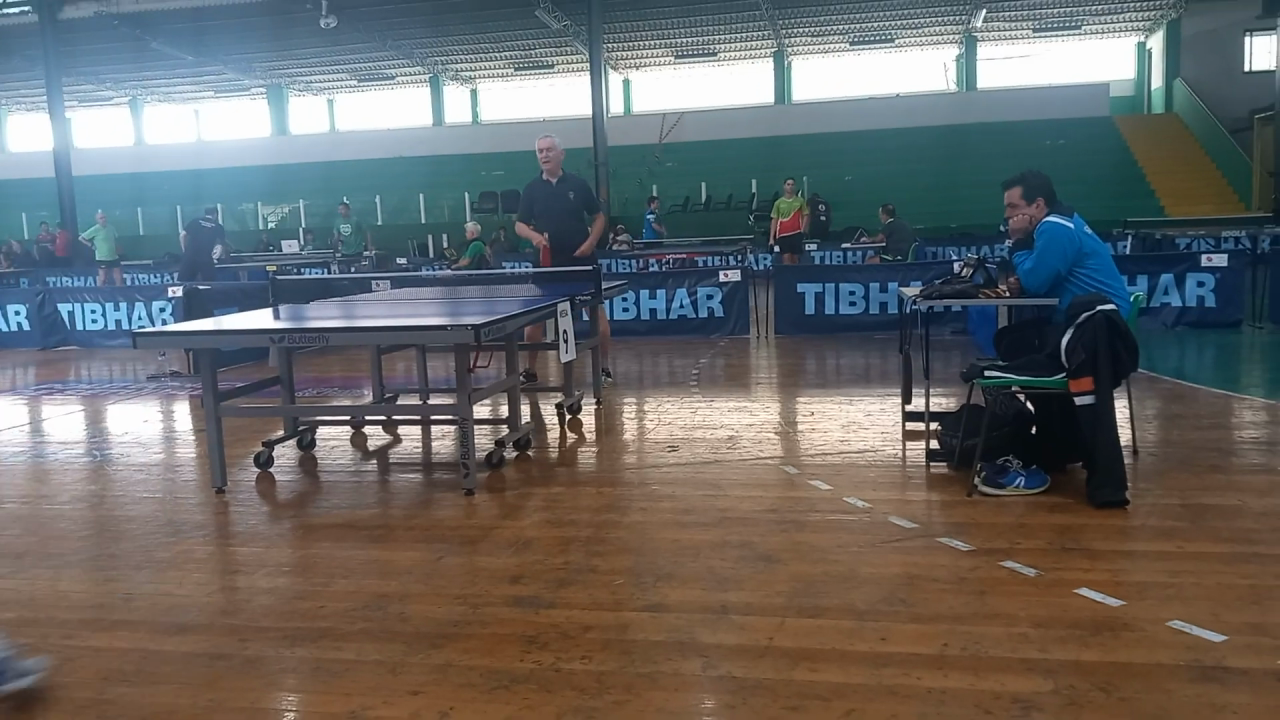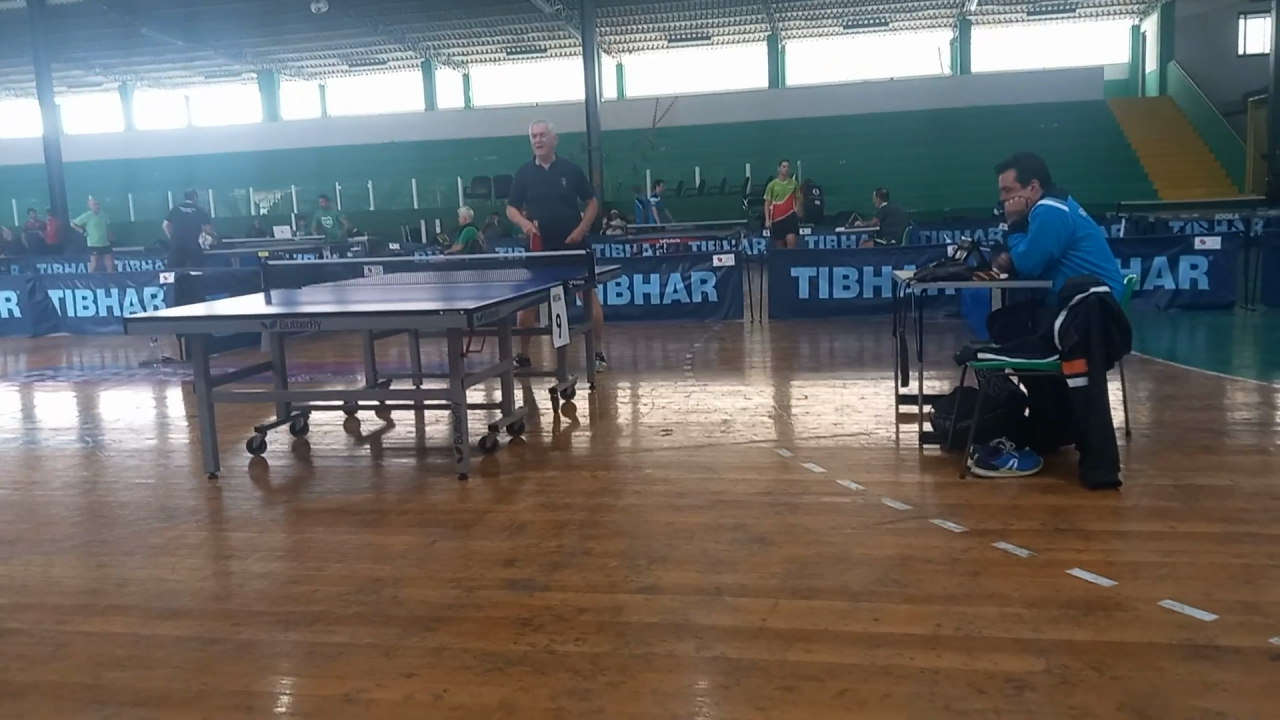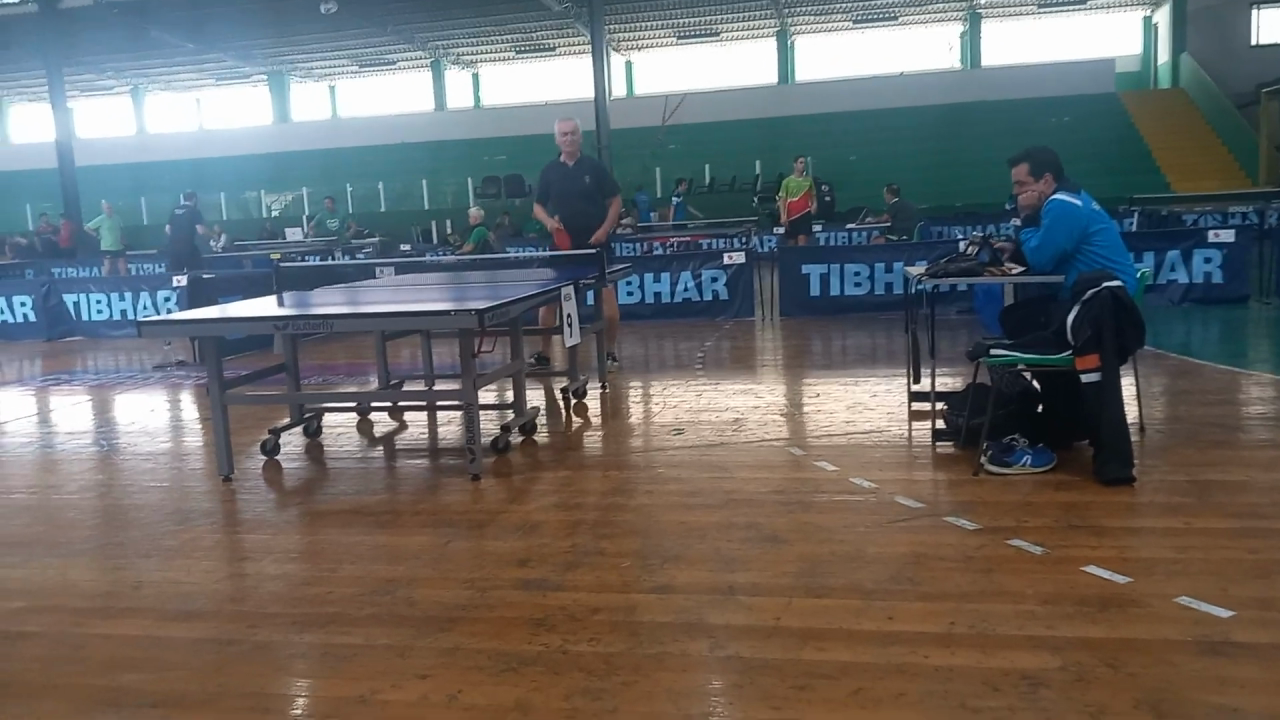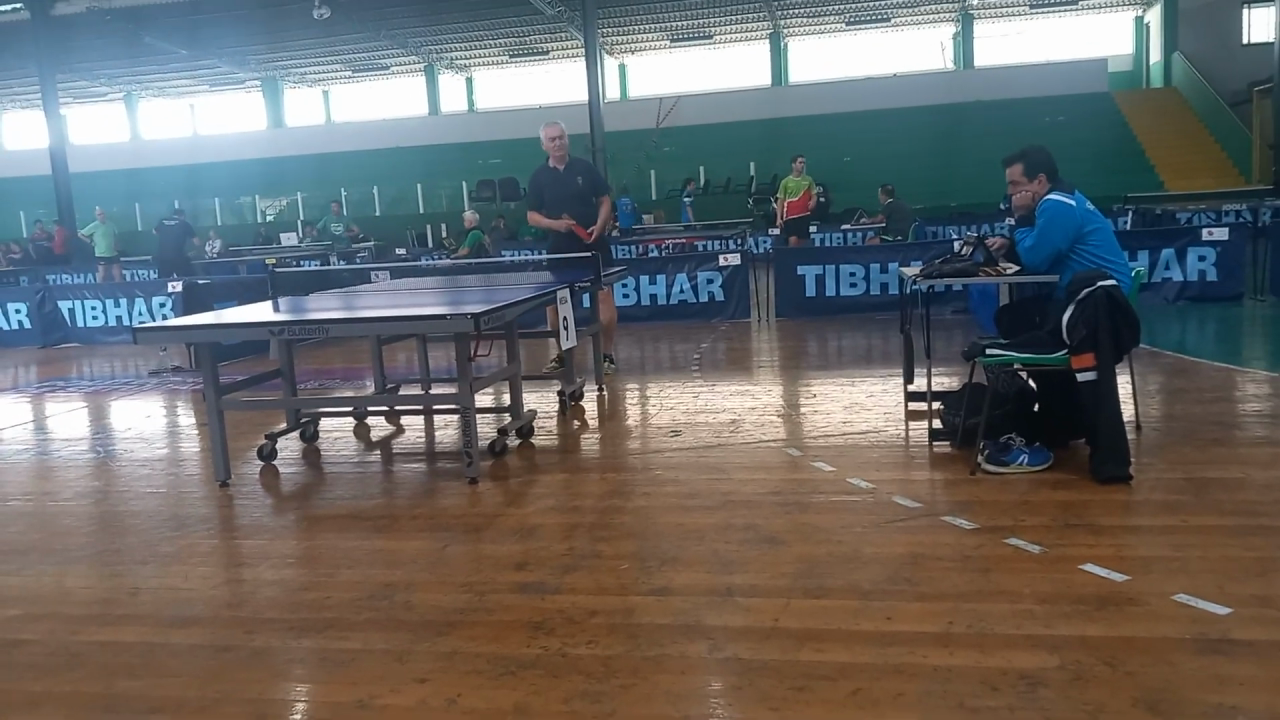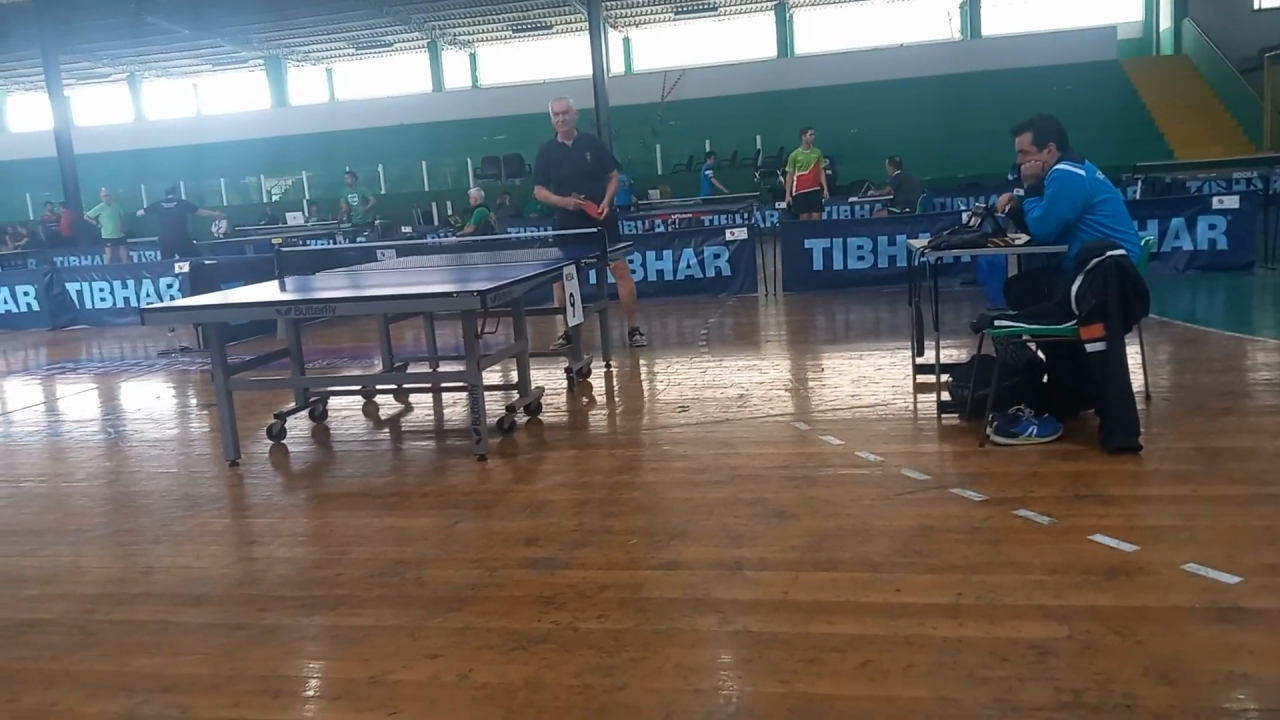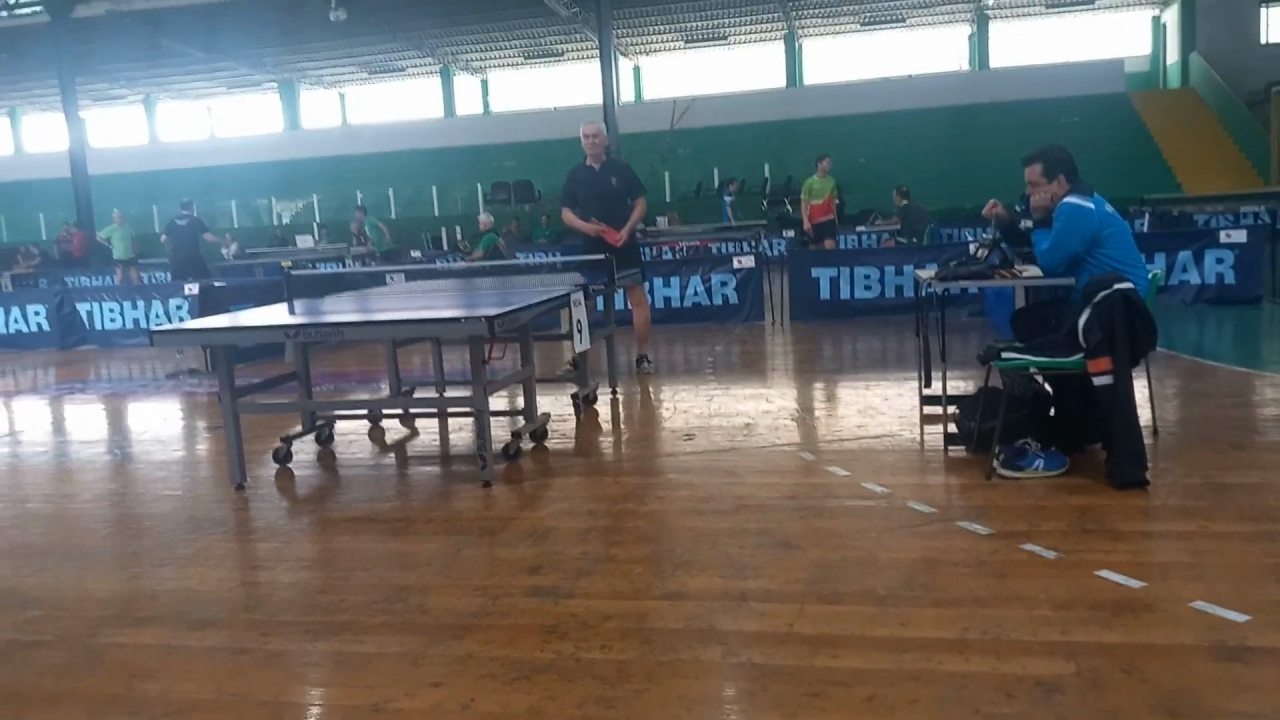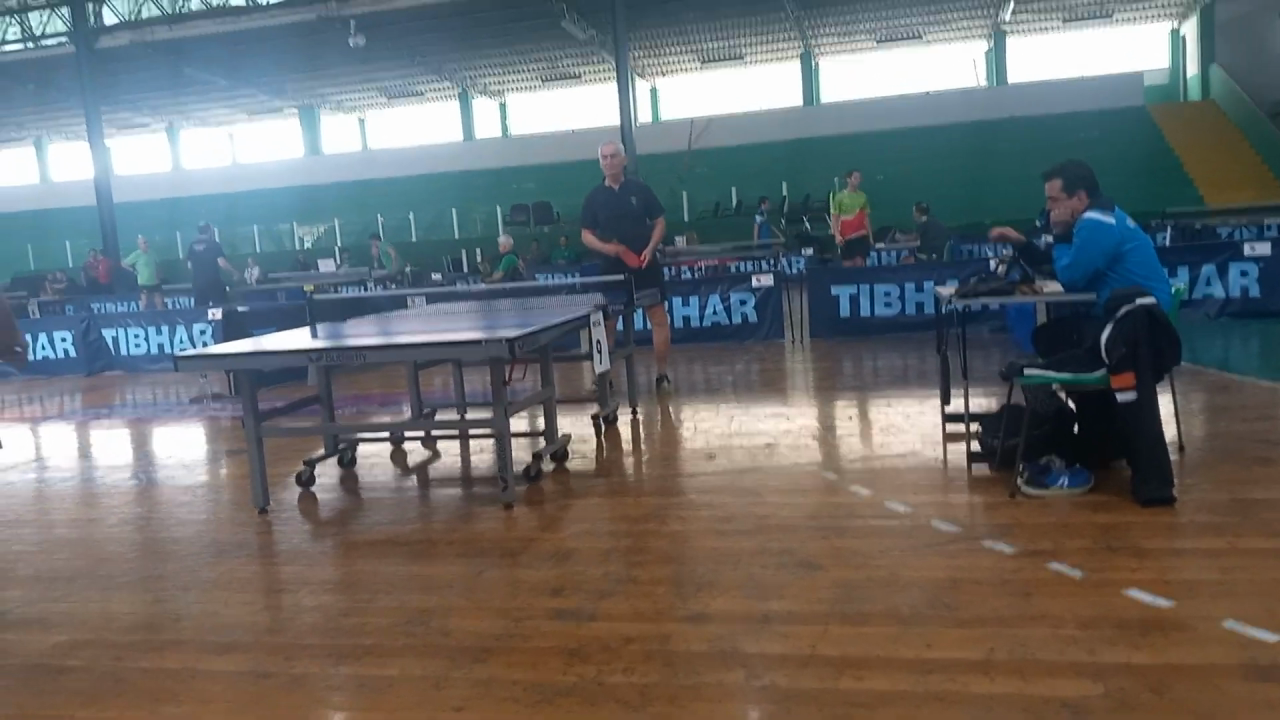
dt=0.3s
person 1, frame 1
left shoulder: (1055, 229)
right shoulder: (1058, 224)
left elbow: (1034, 282)
right elbow: (1039, 280)
left wrist: (1019, 241)
right wrist: (1020, 283)
left knee: (1014, 346)
right knee: (1010, 339)
person 1, frame 2
left shoulder: (1049, 212)
right shoulder: (1053, 208)
left elbow: (1028, 265)
right elbow: (1032, 263)
left wrist: (1015, 224)
right wrist: (1010, 261)
left knee: (1008, 329)
right knee: (1003, 322)
person 1, frame 3
left shoulder: (1062, 207)
right shoulder: (1067, 201)
left elbow: (1040, 260)
right elbow: (1045, 257)
left wrist: (1028, 219)
right wrist: (1016, 251)
left hip: (1104, 303)
left knee: (1019, 322)
right knee: (1016, 316)
person 1, frame 4
left shoulder: (1056, 205)
right shoulder: (1062, 200)
left elbow: (1035, 261)
right elbow: (1038, 253)
left wrist: (1022, 218)
right wrist: (1010, 247)
left knee: (1014, 322)
right knee: (1015, 318)
left ankle: (1060, 424)
right ankle: (1063, 421)
person 1, frame 5
left shoulder: (1066, 176)
right shoulder: (1071, 170)
left elbow: (1042, 231)
right elbow: (1042, 223)
left wrist: (1032, 187)
right wrist: (1017, 206)
left knee: (1022, 294)
right knee: (1020, 287)
left ankle: (1065, 399)
right ankle: (1072, 392)
person 1, frame 6
left shoulder: (1075, 208)
right shoulder: (1079, 203)
left elbow: (1049, 263)
right elbow: (1049, 253)
left wrist: (1039, 218)
right wrist: (1006, 223)
left knee: (1030, 326)
right knee: (1029, 320)
left ankle: (1072, 431)
right ankle: (1078, 425)
person 1, frame 7
left shoulder: (1096, 225)
right shoulder: (1100, 218)
left elbow: (1070, 279)
right elbow: (1062, 264)
left wrist: (1060, 233)
right wrist: (1021, 244)
left knee: (1050, 341)
right knee: (1050, 336)
right ankle: (1101, 443)
person 2, frame 1
left shoulder: (578, 184)
right shoulder: (531, 189)
left elbow: (599, 217)
right elbow: (520, 225)
left wrist: (590, 242)
right wrist: (534, 236)
left hip: (580, 261)
right hip: (548, 263)
left knee: (597, 312)
left ankle: (604, 369)
right ankle: (530, 371)
person 2, frame 2
left shoulder: (571, 169)
right shoulder: (524, 173)
left elbow: (592, 203)
right elbow: (511, 208)
left wrist: (581, 229)
right wrist: (524, 223)
left hip: (572, 245)
right hip: (540, 248)
left knee: (590, 297)
left ankle: (598, 353)
right ankle: (523, 356)
person 2, frame 3
left shoulder: (595, 167)
right shoulder: (549, 171)
left elbow: (615, 202)
right elbow: (538, 206)
left wrist: (605, 230)
right wrist: (548, 222)
left hip: (594, 244)
left knee: (606, 296)
left ankle: (610, 352)
right ankle: (544, 353)
person 2, frame 4
left shoulder: (585, 168)
right shoulder: (539, 177)
left elbow: (605, 200)
right elbow: (532, 216)
left wrist: (599, 225)
right wrist: (556, 224)
left hip: (593, 244)
right hip: (560, 247)
left knee: (604, 296)
left ankle: (607, 354)
right ankle: (562, 354)
person 2, frame 5
left shoulder: (593, 143)
right shoulder: (546, 152)
left elbow: (613, 176)
right elbow: (539, 190)
left wrist: (607, 201)
right wrist: (563, 201)
left hip: (601, 220)
right hip: (568, 223)
left knee: (621, 270)
left ankle: (633, 328)
right ankle: (569, 331)
person 2, frame 6
left shoulder: (621, 169)
right shoulder: (575, 175)
left elbow: (640, 203)
right elbow: (566, 212)
left wrist: (628, 229)
right wrist: (586, 227)
left hip: (624, 245)
right hip: (591, 248)
left knee: (638, 297)
left ankle: (642, 356)
person 2, frame 7
left shoulder: (640, 189)
right shoulder: (594, 197)
left elbow: (659, 223)
right elbow: (586, 235)
left wrist: (651, 248)
right wrist: (606, 248)
left hip: (644, 266)
right hip: (612, 269)
left knee: (658, 317)
right knee: (606, 323)
left ankle: (662, 375)
